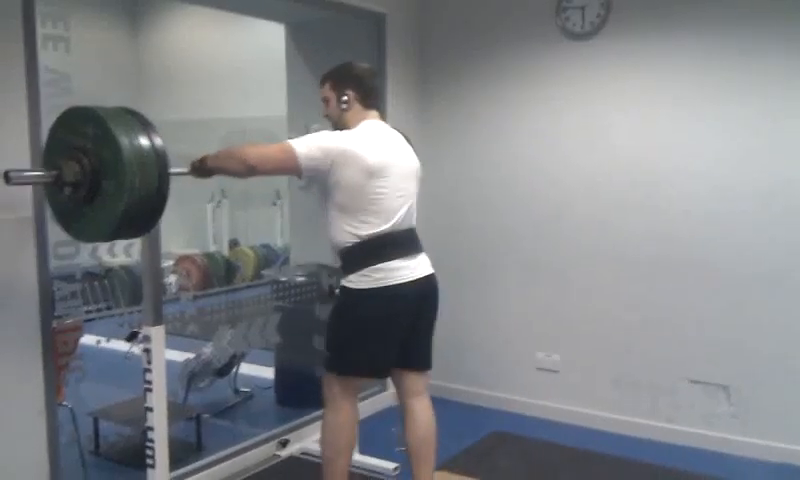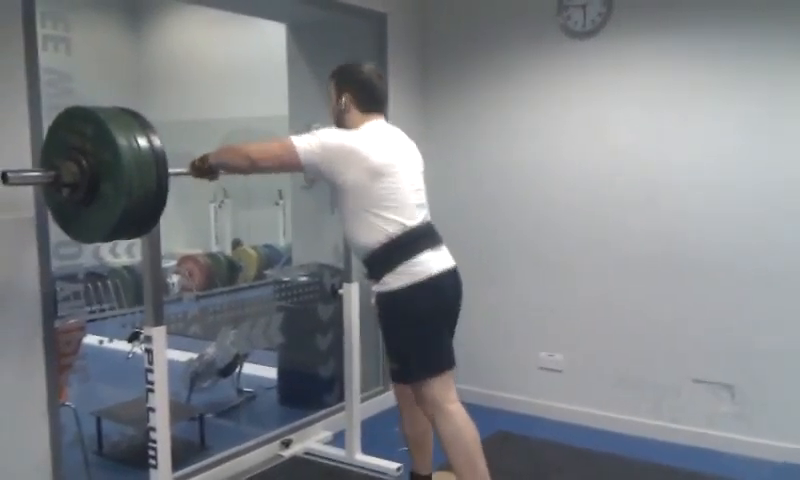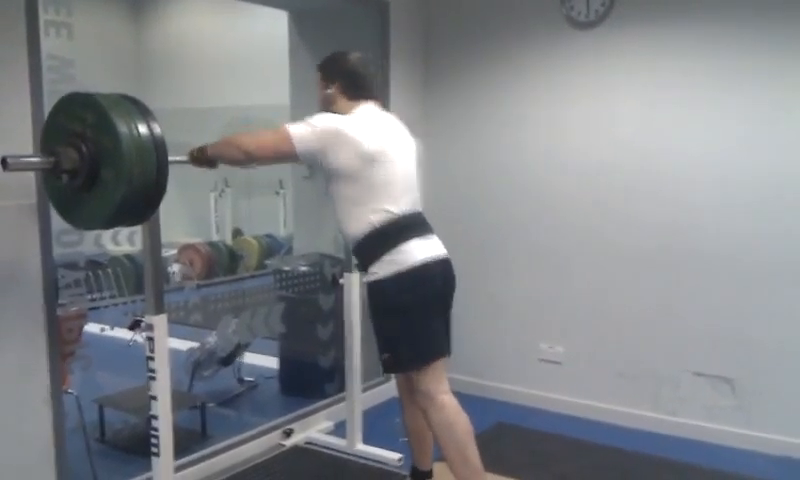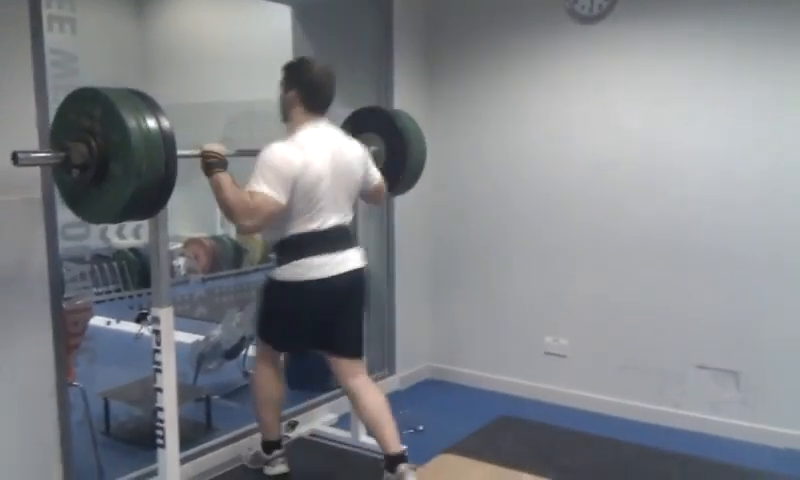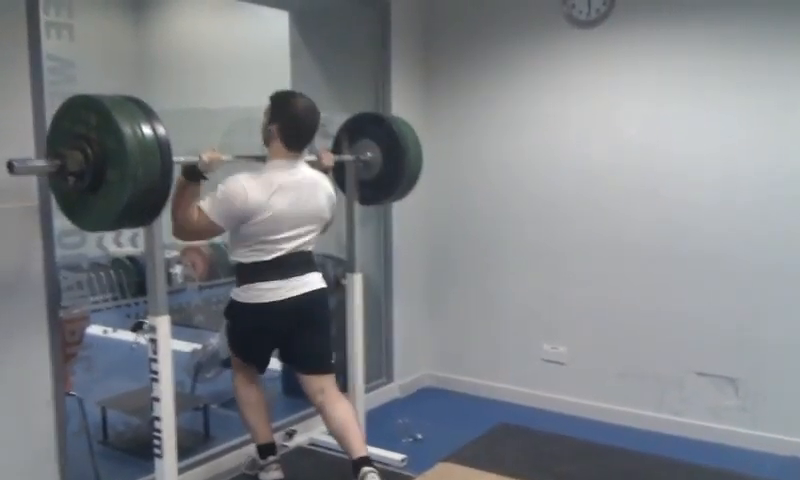
dt=1s
person 1, frame 1
left shoulder: (340, 145)
right shoulder: (400, 145)
left elbow: (253, 160)
left wrist: (207, 162)
left hip: (375, 288)
right hip: (419, 279)
left knee: (340, 391)
right knee: (415, 393)
person 1, frame 2
left shoulder: (342, 145)
right shoulder: (396, 139)
left elbow: (254, 156)
left wrist: (208, 161)
right wrist: (316, 170)
left hip: (410, 286)
right hip: (434, 274)
left knee: (439, 398)
right knee: (410, 385)
person 1, frame 3
left shoulder: (334, 130)
right shoulder: (389, 124)
left elbow: (251, 148)
left wrist: (207, 152)
left hip: (402, 275)
right hip: (427, 265)
left knee: (432, 390)
right knee: (413, 381)
person 1, frame 4
left shoulder: (282, 154)
right shoulder: (352, 147)
left elbow: (248, 218)
right elbow: (378, 193)
left wrist: (217, 170)
left hip: (299, 279)
right hip: (348, 270)
left knee: (267, 359)
right knee: (354, 376)
person 1, frame 5
left shoulder: (244, 189)
right shoulder: (322, 186)
left elbow: (185, 228)
left wrist: (192, 175)
left hip: (258, 302)
right hip: (309, 294)
left knee: (246, 372)
right knee: (324, 390)
